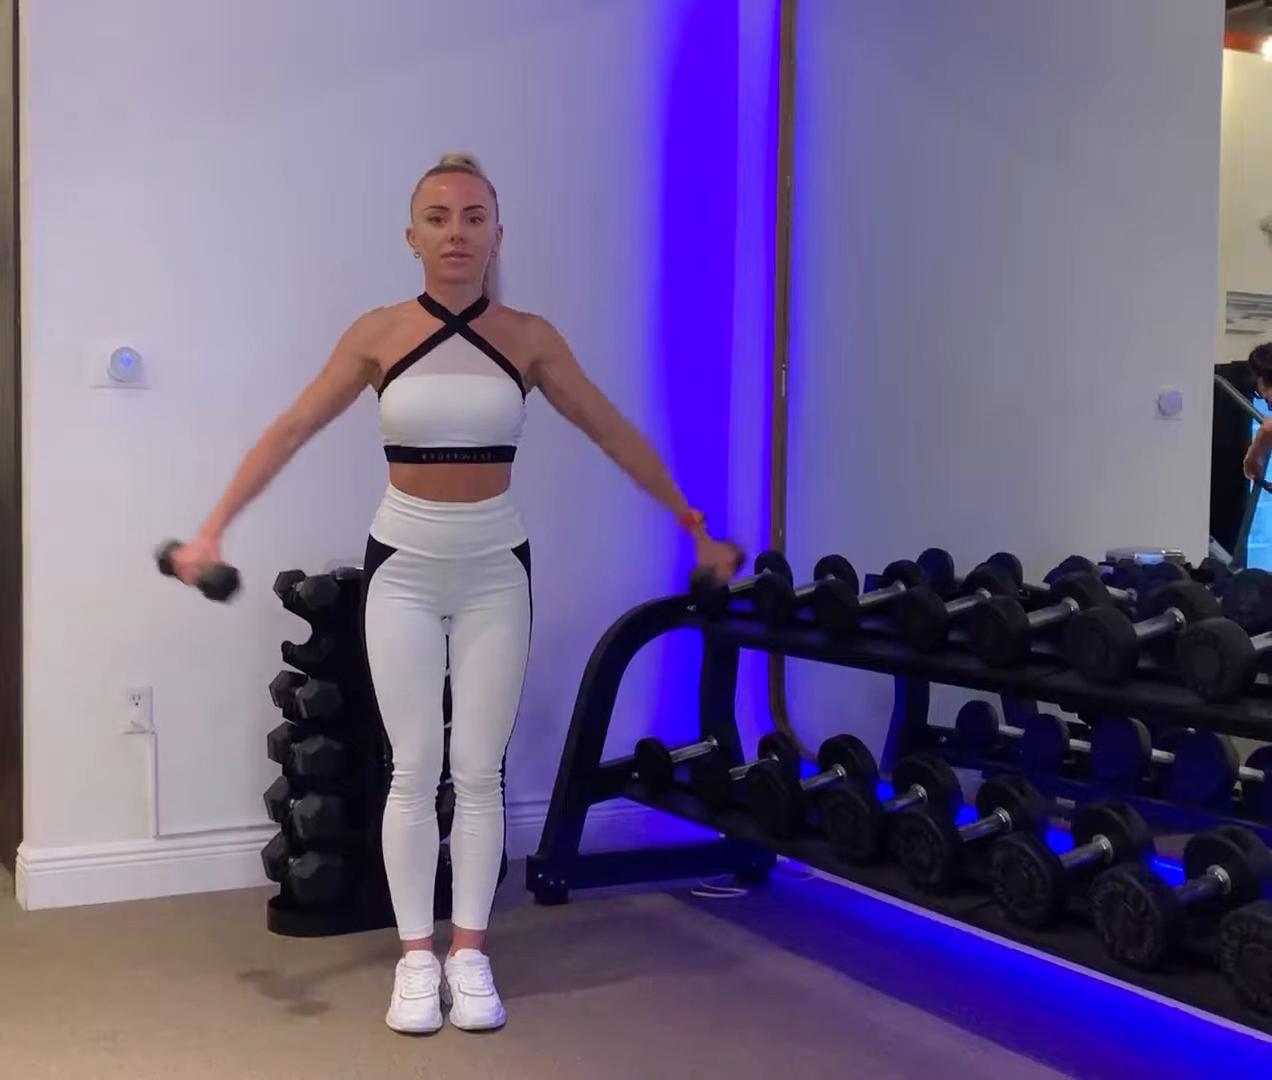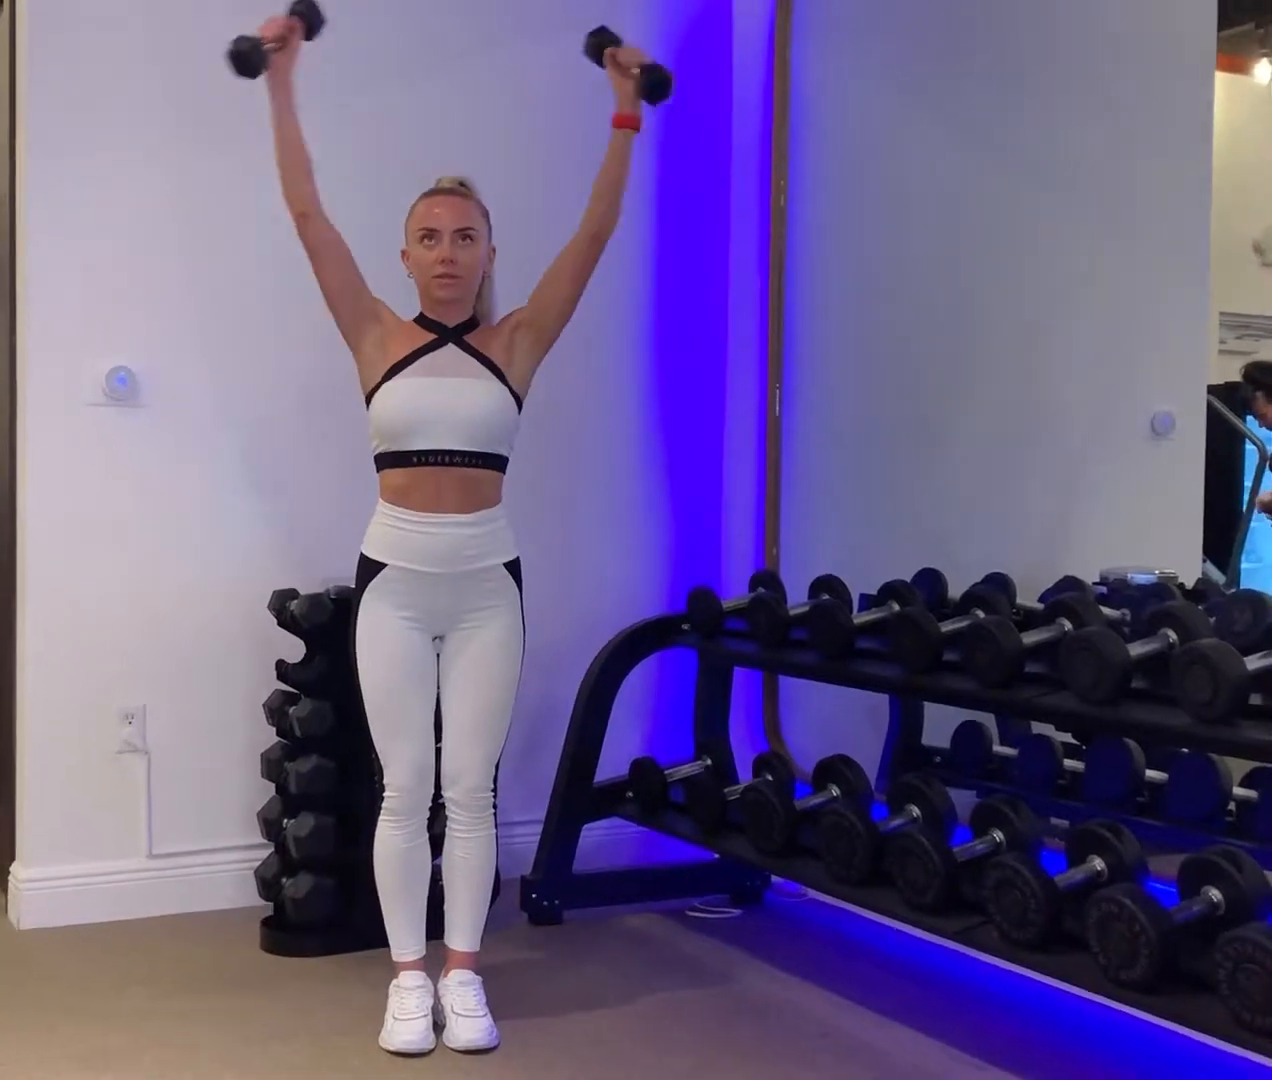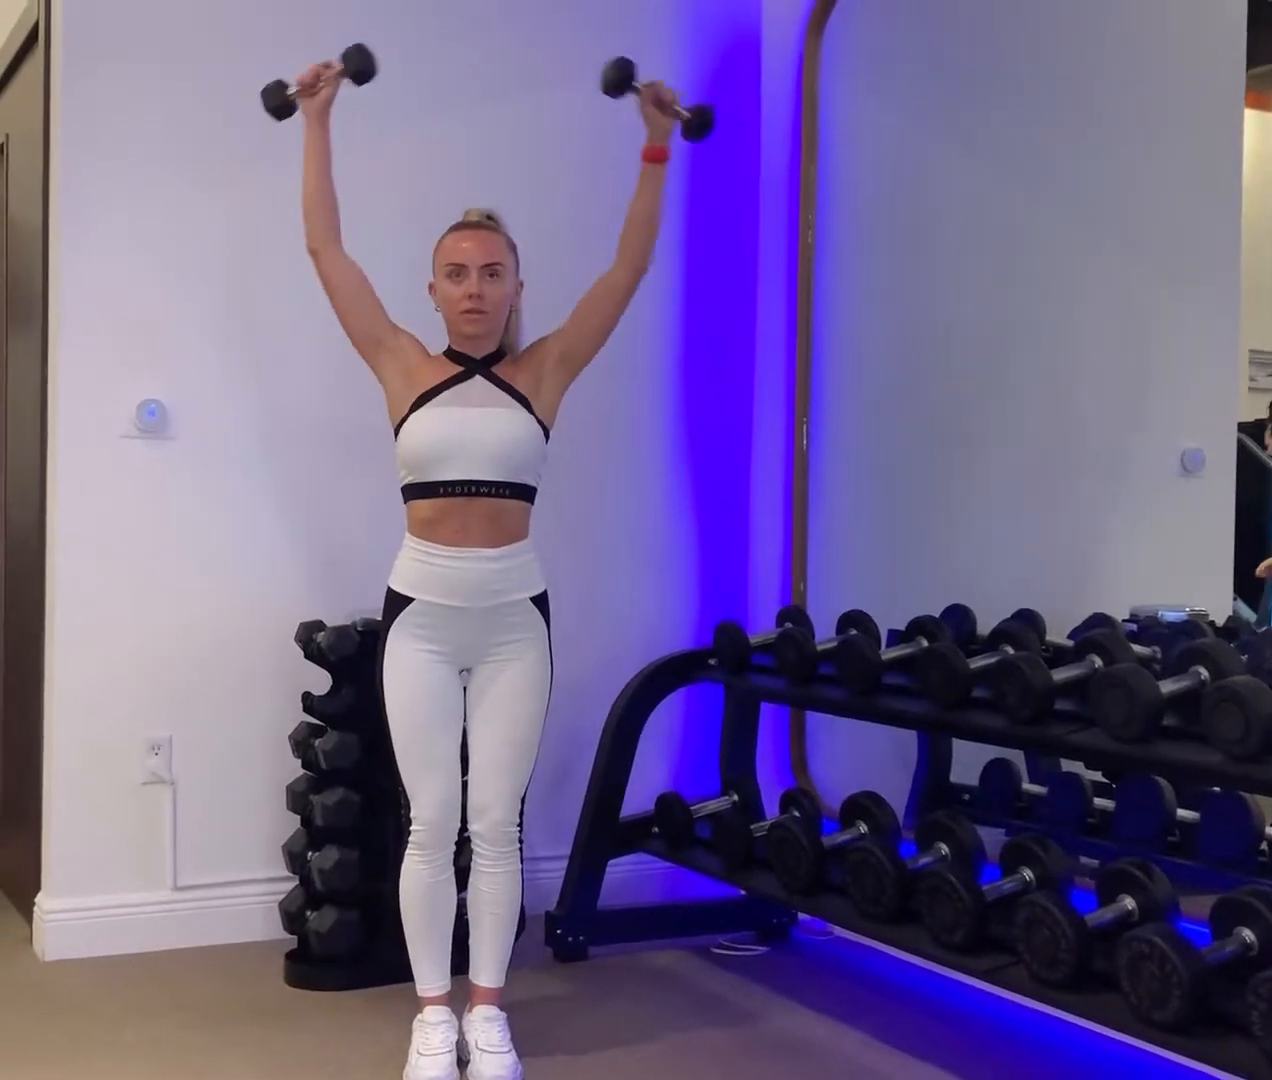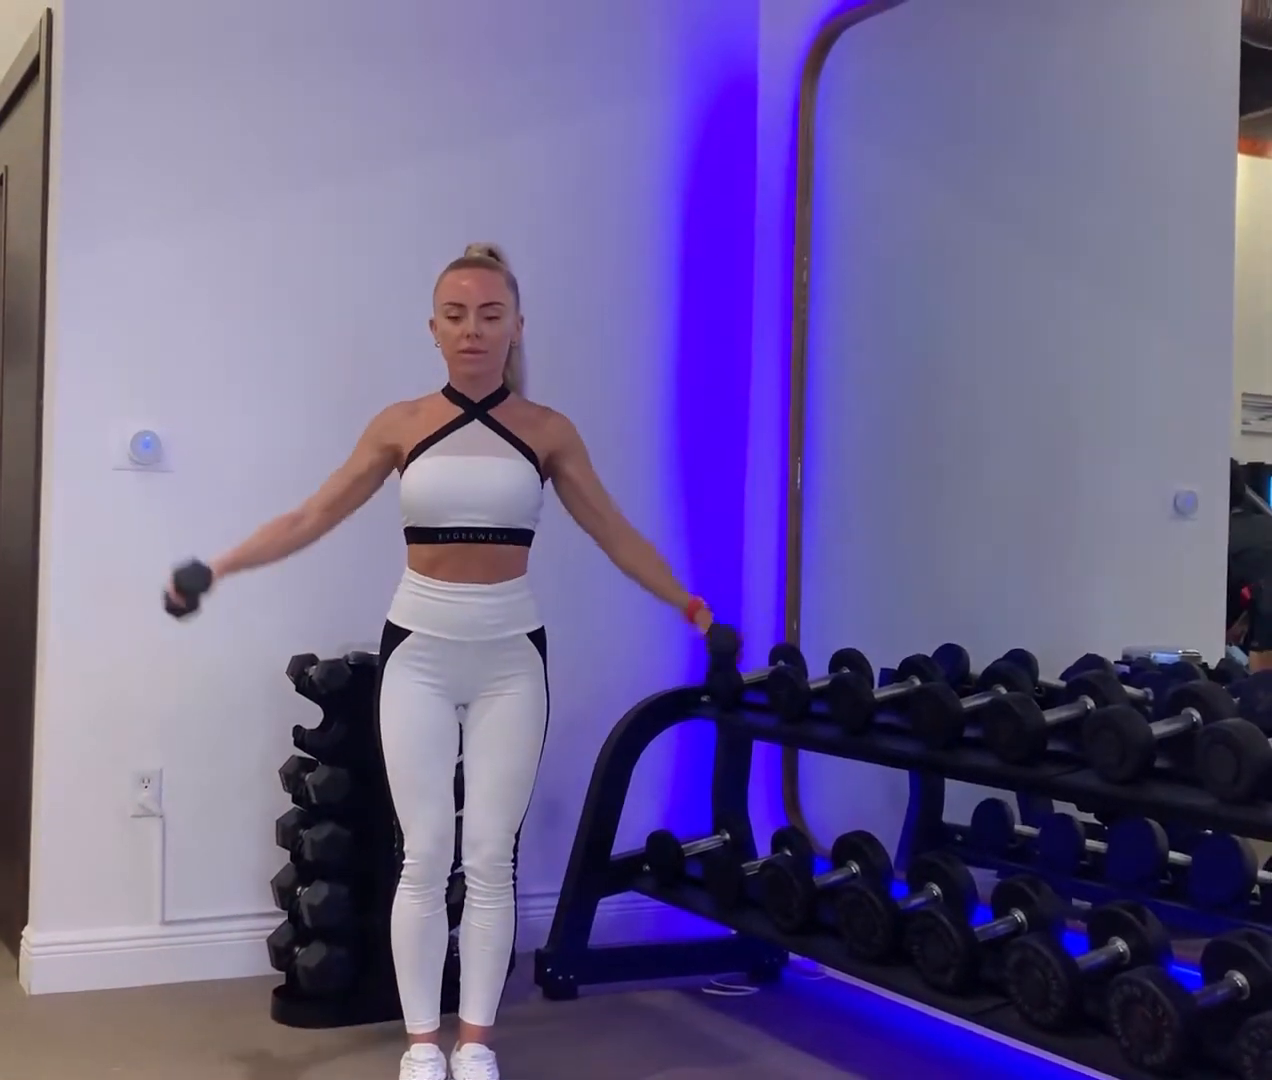
dt=1s
person 1, frame 1
left shoulder: (529, 336)
right shoulder: (378, 332)
left elbow: (614, 431)
right elbow: (292, 428)
left wrist: (693, 524)
right wrist: (214, 526)
left hip: (493, 569)
right hip: (403, 566)
left knee: (478, 770)
right knee: (413, 769)
left ankle: (468, 952)
right ankle: (416, 953)
person 1, frame 2
left shoulder: (516, 343)
right shoulder: (376, 337)
left elbow: (598, 228)
right elbow: (303, 209)
left wrist: (627, 112)
right wrist: (279, 80)
left hip: (485, 583)
right hip: (394, 581)
left knee: (470, 789)
right knee: (404, 788)
left ankle: (462, 972)
right ankle: (408, 974)
person 1, frame 3
left shoulder: (544, 372)
right shoulder: (403, 368)
left elbow: (631, 263)
right elbow: (324, 246)
left wrist: (655, 146)
right wrist: (317, 121)
left hip: (513, 616)
right hip: (421, 613)
left knee: (496, 823)
right knee: (432, 823)
person 1, frame 4
left shoulder: (547, 430)
right shoulder: (399, 424)
left elbow: (617, 535)
right elbow: (312, 517)
left wrist: (694, 606)
right wrist: (221, 565)
left hip: (510, 655)
right hip: (419, 650)
left knee: (490, 858)
right knee: (425, 855)
